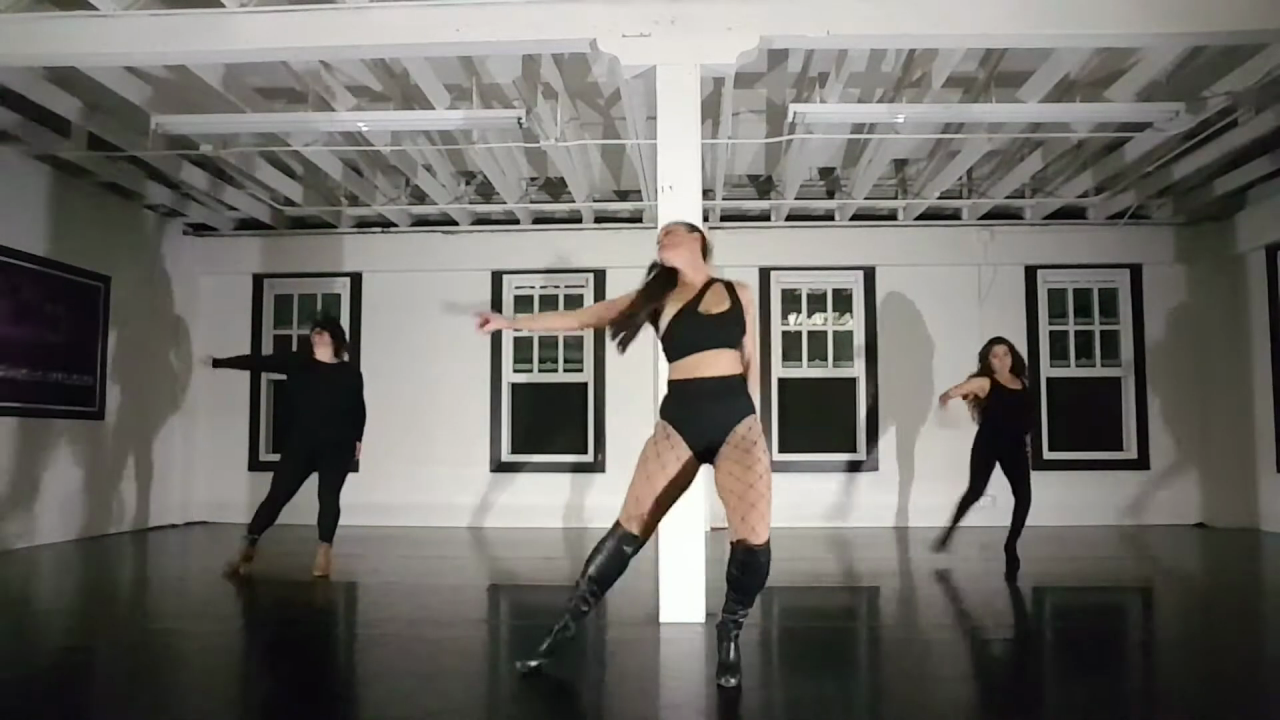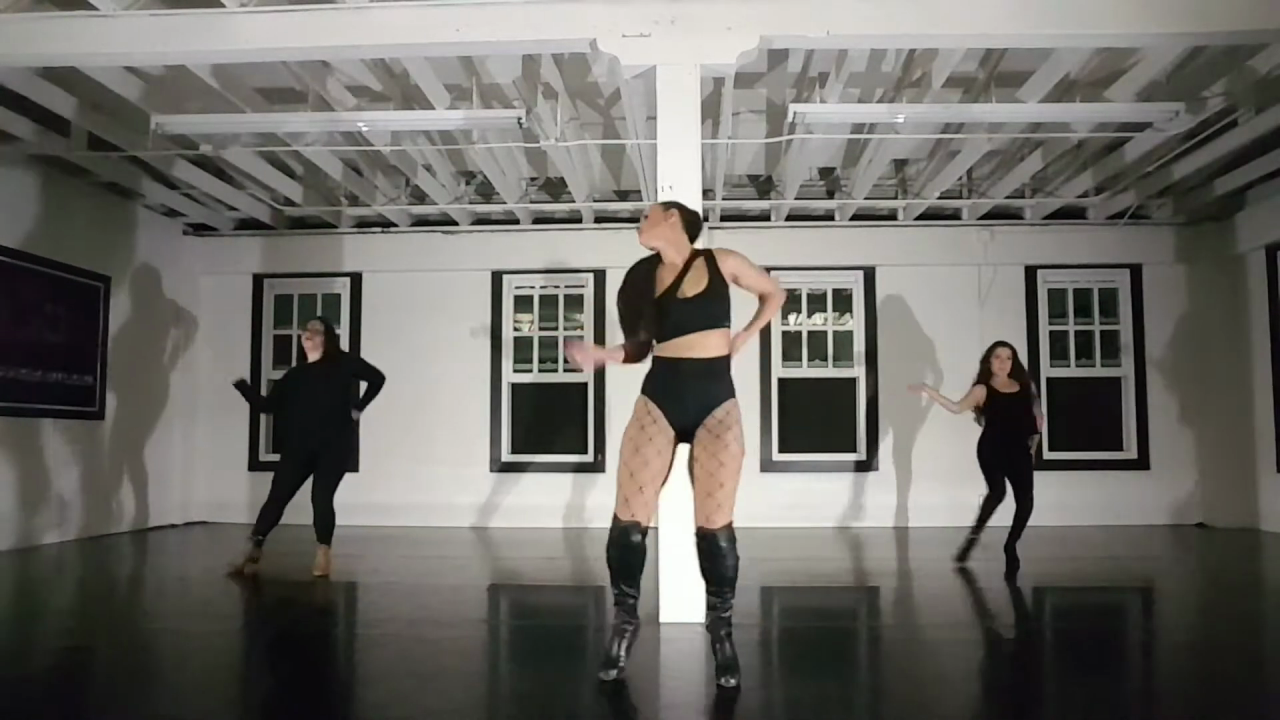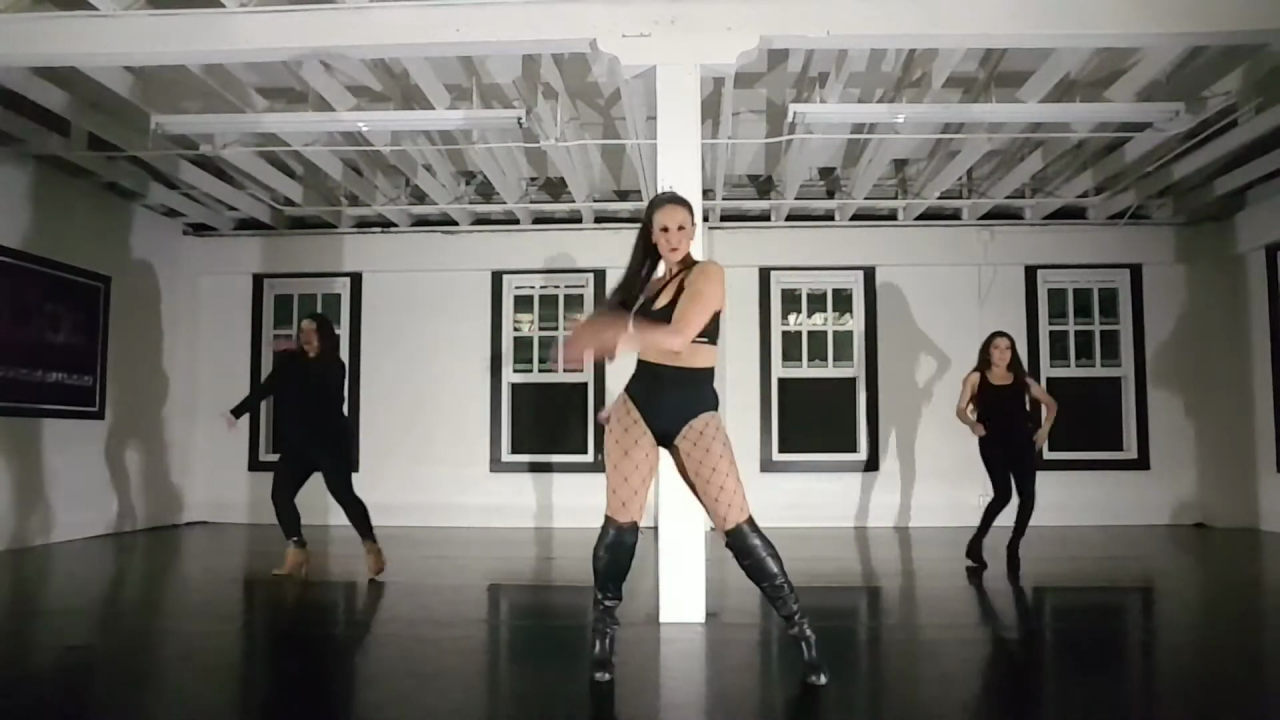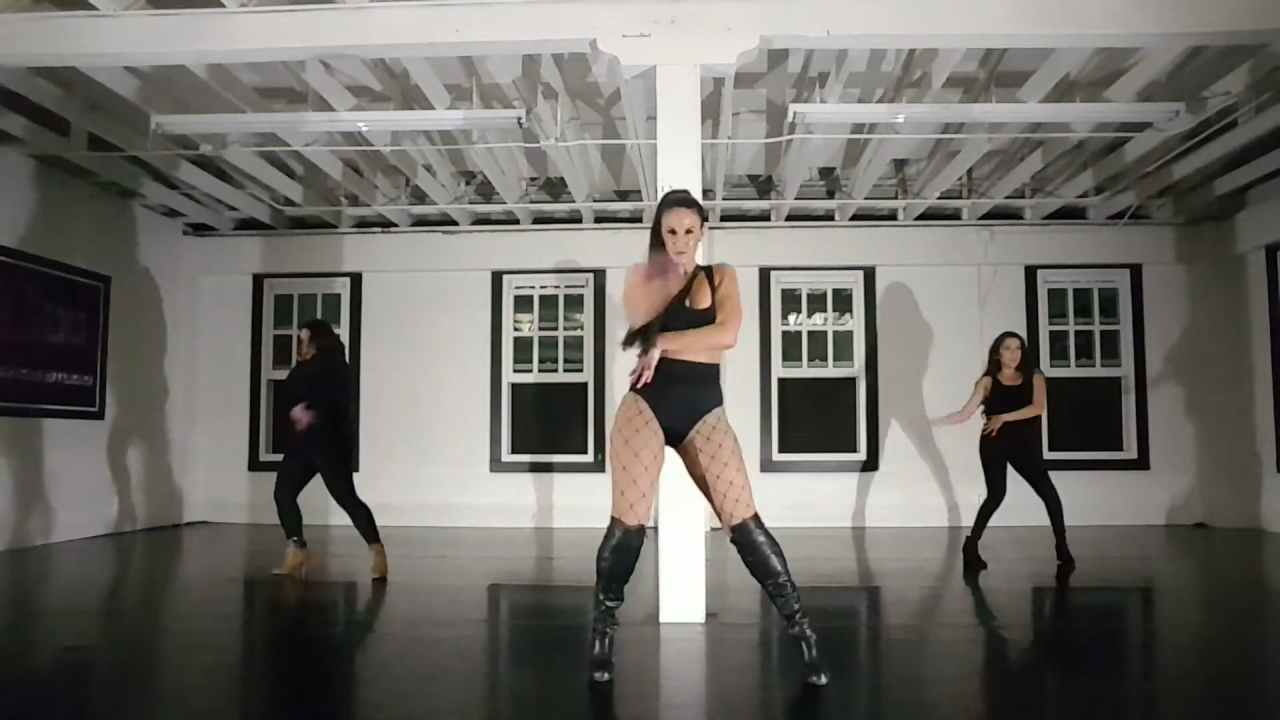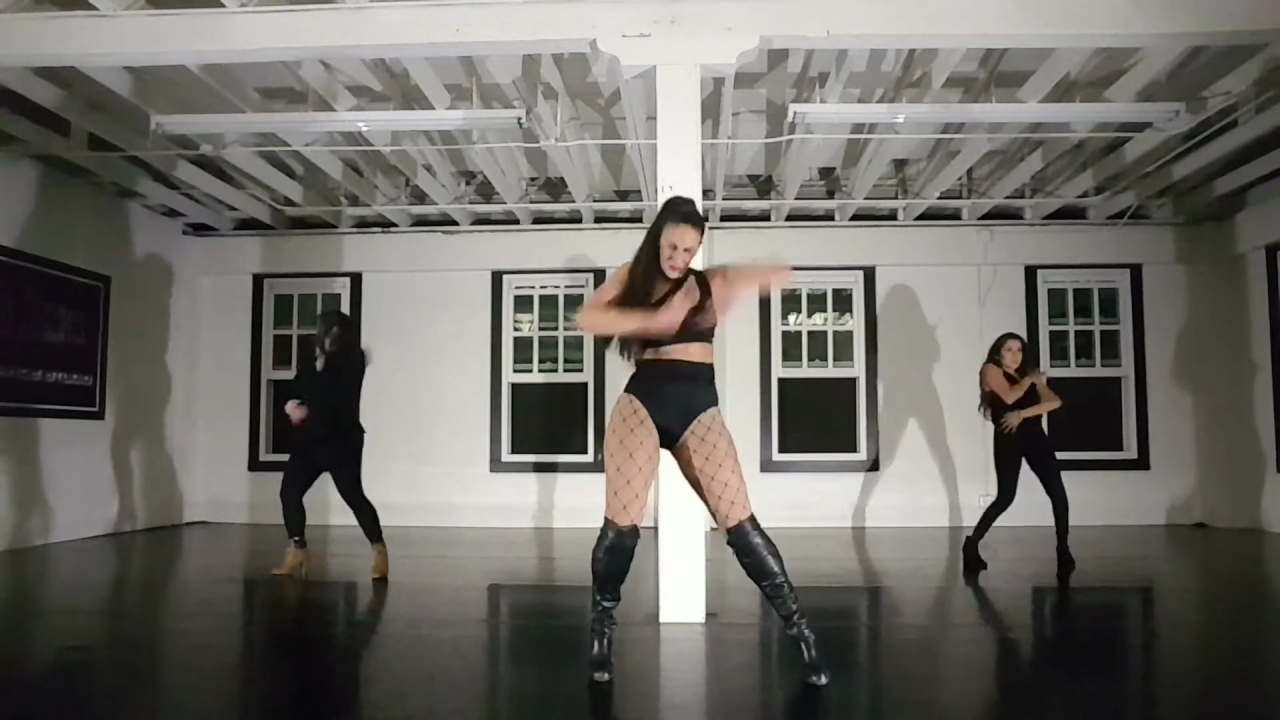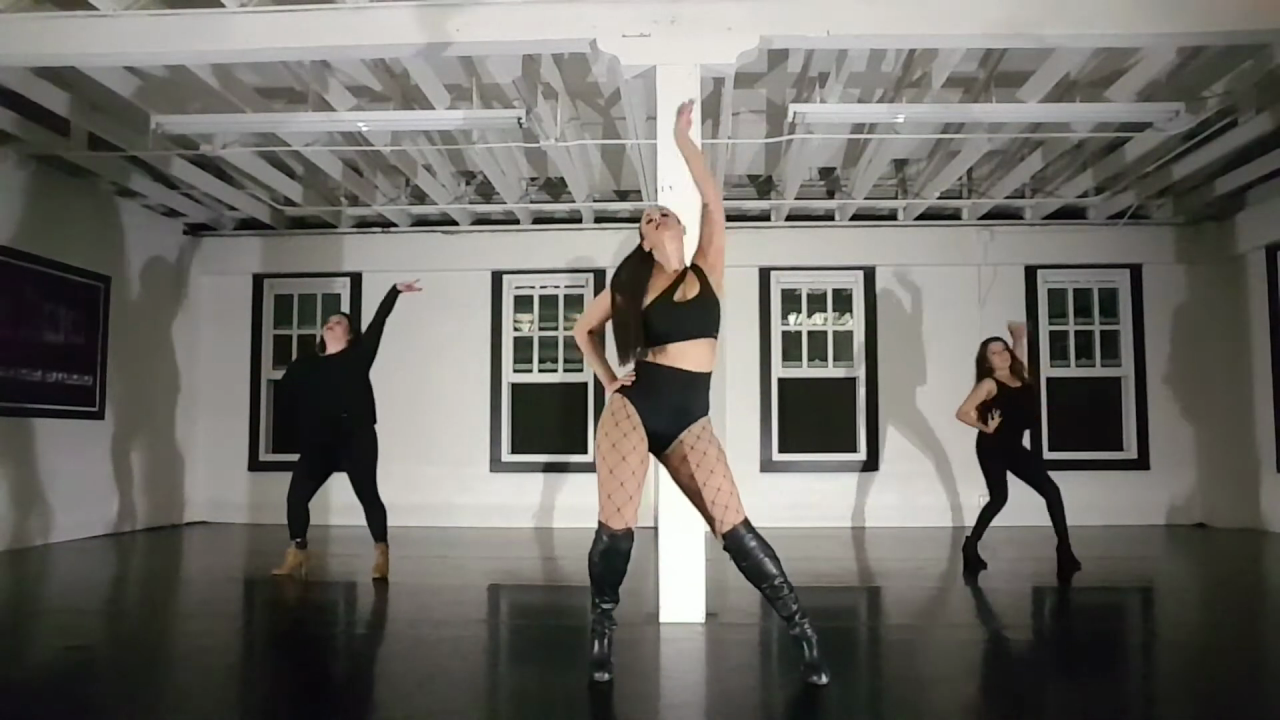
dt=0.4s
person 1, frame 1
left shoulder: (737, 293)
right shoulder: (656, 295)
right elbow: (582, 319)
left wrist: (750, 418)
right wrist: (513, 322)
left hip: (733, 419)
right hip: (679, 423)
left knee: (754, 539)
right knee: (629, 532)
left ankle: (730, 632)
right ankle: (567, 626)
person 1, frame 2
left shoulder: (720, 262)
right shoulder: (642, 278)
left elbow: (774, 293)
left wrist: (744, 336)
right wrist: (598, 353)
left hip: (715, 401)
right hip: (659, 400)
left knee: (715, 525)
right knee: (628, 520)
left ankle: (721, 630)
right ankle: (624, 622)
person 1, frame 3
left shoulder: (707, 274)
right shoulder: (645, 282)
left elbow: (677, 339)
left wrist: (622, 331)
left hip: (695, 409)
right hip: (638, 403)
left knee: (737, 524)
right knee: (621, 521)
left ankle: (800, 629)
right ankle: (602, 630)
person 1, frame 4
left shoulder: (723, 276)
right shoulder: (648, 274)
left elbow: (727, 335)
right elbow: (635, 314)
left wrist: (663, 342)
right wrist: (666, 274)
left hip: (704, 409)
right hip: (648, 402)
left knee: (745, 522)
right knee: (629, 521)
left ankle: (802, 629)
right ankle: (604, 629)
person 1, frame 5
left shoulder: (711, 281)
right shoulder: (631, 275)
left elbow: (777, 273)
right elbow: (588, 318)
left wrist: (729, 288)
right wrist: (650, 320)
left hip: (699, 406)
right hip: (642, 402)
left knee: (741, 523)
right knee: (622, 523)
left ankle: (801, 631)
right ankle: (600, 632)
person 1, frame 6
left shoulder: (707, 267)
right shoulder: (629, 284)
left elbow: (713, 202)
right elbow: (584, 329)
left wrist: (683, 139)
right wrist: (607, 379)
left hip: (690, 418)
right hip: (633, 407)
left knee: (733, 526)
right knee: (616, 526)
left ankle: (803, 630)
right ankle: (601, 632)
person 2, frame 1
left shoulder: (350, 373)
right shoulder: (298, 363)
left elbow: (358, 408)
right elbow: (258, 362)
left wrist: (357, 438)
right wrist: (219, 362)
left hip: (337, 446)
right hip: (301, 443)
left knee: (328, 497)
right knee: (277, 494)
left ankle: (324, 552)
right ankle: (248, 547)
person 2, frame 2
left shoulder: (343, 363)
right shoulder: (295, 375)
left elbow: (377, 379)
right elbow: (267, 406)
left wrist: (358, 408)
right wrist: (241, 386)
left hip: (334, 445)
right hip: (299, 446)
left knee: (321, 498)
right knee: (277, 496)
left ankle: (323, 554)
right ankle: (254, 550)
person 2, frame 3
left shoulder: (331, 364)
right shoulder: (292, 364)
right elbow: (265, 389)
right wrist: (237, 412)
left hip: (330, 441)
right hip: (298, 443)
left knee: (344, 494)
right knee: (280, 494)
left ankle: (372, 548)
right ankle: (297, 552)
person 2, frame 4
left shoulder: (332, 365)
right shoulder: (308, 368)
right elbow: (291, 396)
right wrist: (295, 409)
left hip: (331, 443)
right hip: (303, 443)
left knee: (347, 498)
right knee: (283, 494)
left ankle: (377, 552)
right ankle: (297, 553)
person 2, frame 5
left shoulder: (350, 359)
right shoulder: (313, 366)
right elbow: (296, 393)
right wrist: (292, 406)
left hip: (340, 440)
right hip: (310, 440)
left knee: (353, 495)
right knee: (289, 492)
left ankle: (379, 552)
right ankle: (297, 553)
person 2, frame 6
left shoulder: (358, 355)
right shoulder: (306, 364)
left elbow: (378, 322)
right elbow: (285, 392)
left wrist: (396, 290)
right wrist: (304, 418)
left hip: (356, 439)
right hip: (318, 442)
left knee: (367, 494)
right knee: (297, 495)
left ankle: (381, 554)
right ankle: (297, 555)
person 3, frame 1
left shoulder: (1022, 383)
right shoulder: (984, 382)
right elbow: (951, 393)
left wrist: (1025, 439)
right wrist: (946, 397)
left hip: (1015, 446)
right hip: (987, 443)
left knee: (1024, 497)
right knee: (975, 491)
left ankle: (1011, 548)
right ankle: (949, 530)
person 3, frame 2
left shoulder: (1025, 387)
right shoulder: (983, 389)
left elbow: (1037, 417)
right elbow: (957, 408)
left wrist: (1034, 444)
right wrist: (927, 390)
left hip: (1019, 450)
right hip: (992, 448)
left knee: (1026, 501)
right knee: (997, 493)
left ankle: (1011, 548)
right ankle: (973, 537)
person 3, frame 3
left shoulder: (1022, 380)
right shoulder: (976, 378)
left elbow: (1050, 403)
right elbow: (960, 408)
left wrist: (1045, 427)
right wrist: (972, 424)
left hip: (1022, 442)
right hip: (992, 442)
left knee: (1027, 495)
right knee: (1003, 493)
left ankle: (1014, 544)
right ankle: (976, 542)
person 3, frame 4
left shoulder: (1034, 377)
right shoulder: (987, 381)
left elbow: (1038, 407)
right elbow: (967, 412)
left wrist: (1003, 418)
right wrist: (940, 421)
left hip: (1023, 443)
right hip: (993, 443)
left knee: (1049, 493)
right knee: (996, 494)
left ankle: (1062, 547)
right ankle: (971, 546)
person 3, frame 5
left shoulder: (1031, 377)
right shoulder: (991, 370)
left elbow: (1053, 401)
right elbow: (1009, 397)
left wrist: (1022, 414)
right wrist: (1029, 380)
left hip: (1035, 438)
right hip: (1007, 440)
left knee: (1058, 492)
right knee: (1005, 497)
left ankle: (1063, 549)
right ankle: (971, 545)
person 3, frame 6
left shoulder: (1019, 374)
right shoulder: (988, 383)
left elbow: (1020, 344)
right elbow: (962, 413)
left wrist: (1018, 336)
right wrist: (986, 428)
left hip: (1014, 447)
right hip: (992, 448)
left knee: (1051, 490)
right knee: (999, 498)
left ankle: (1064, 548)
right ankle: (971, 546)
